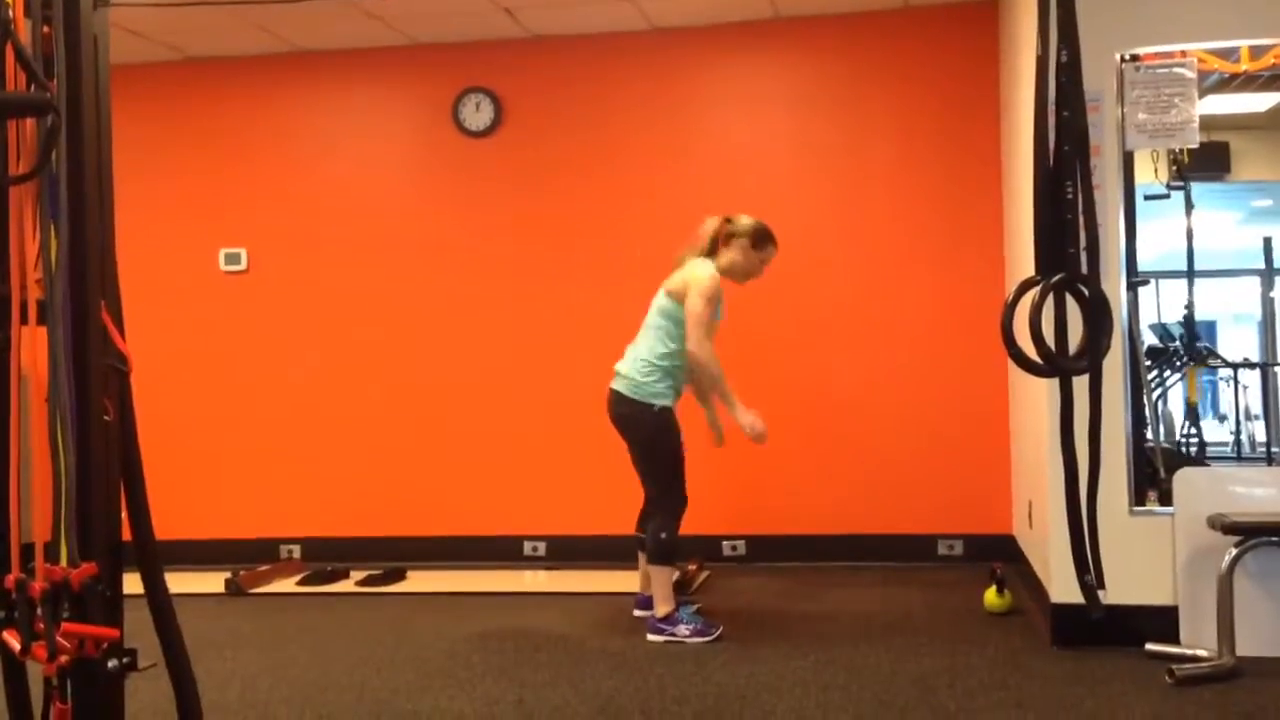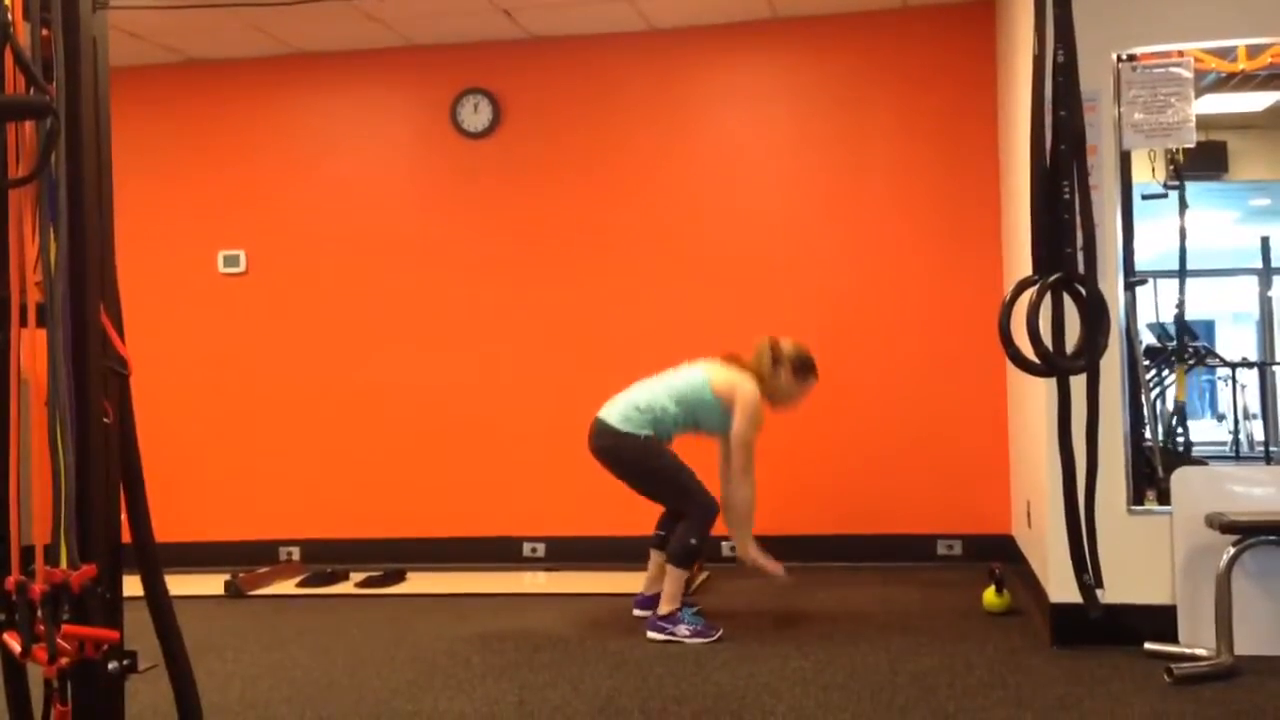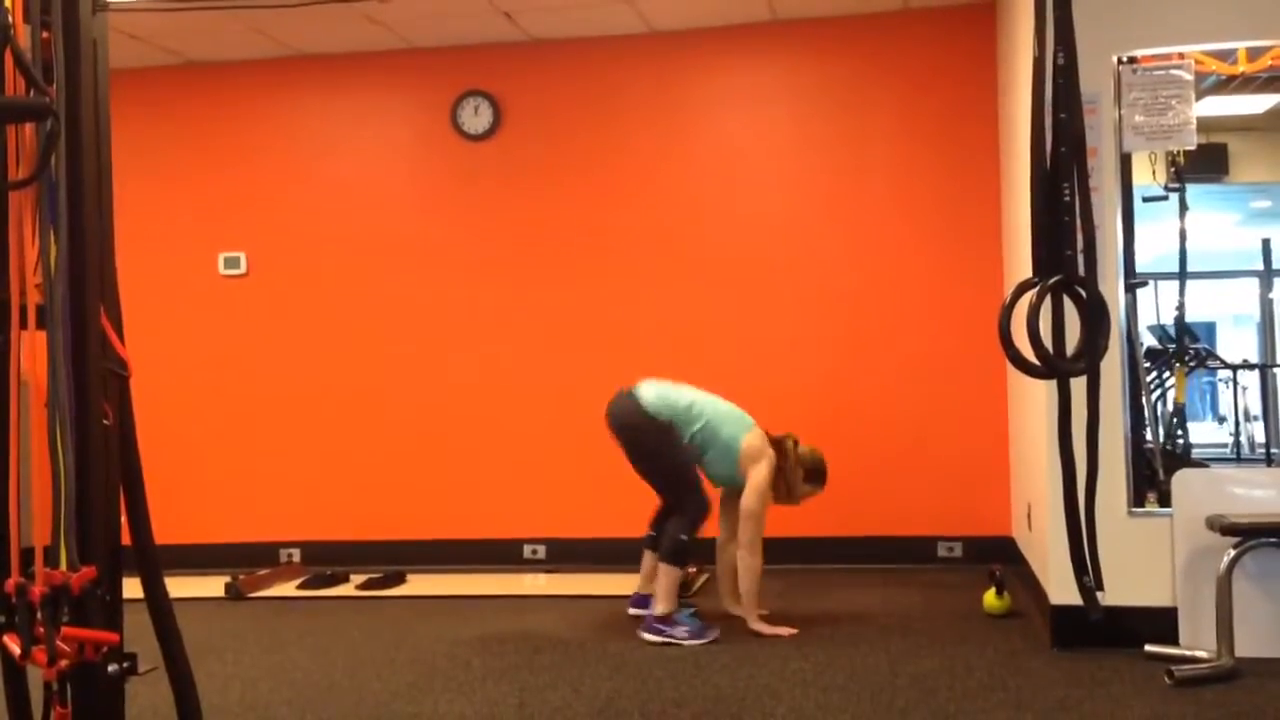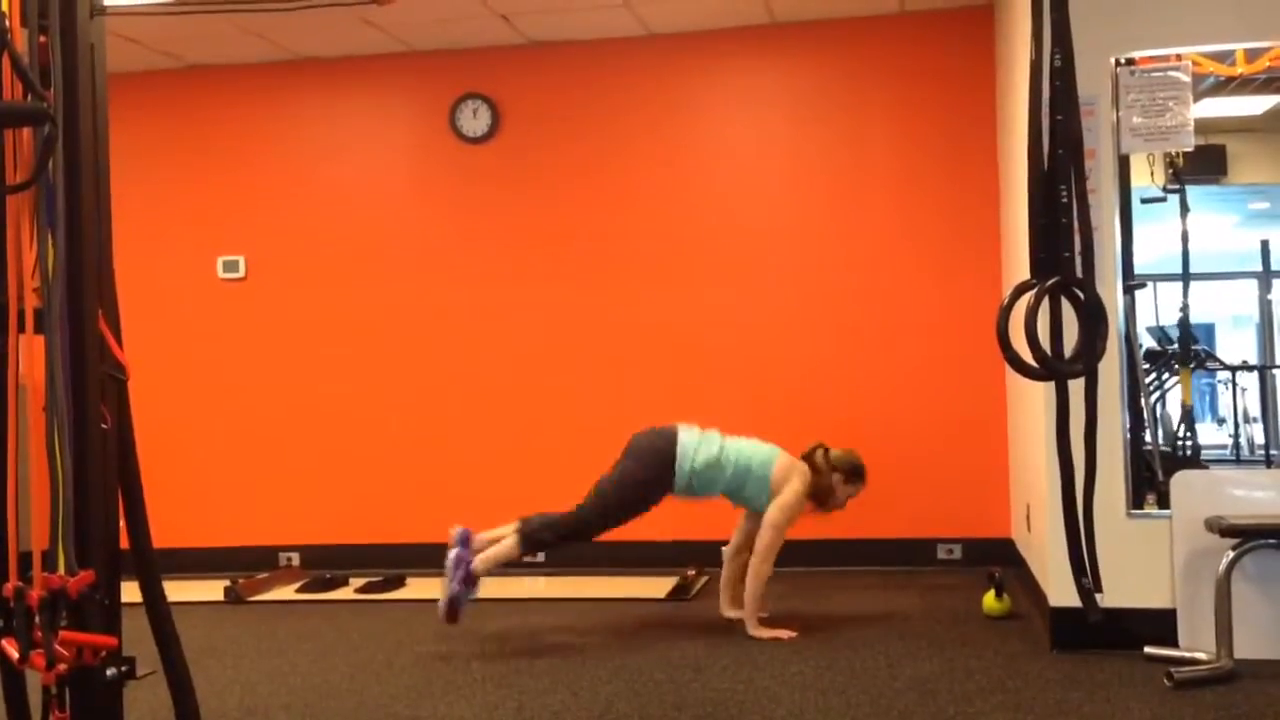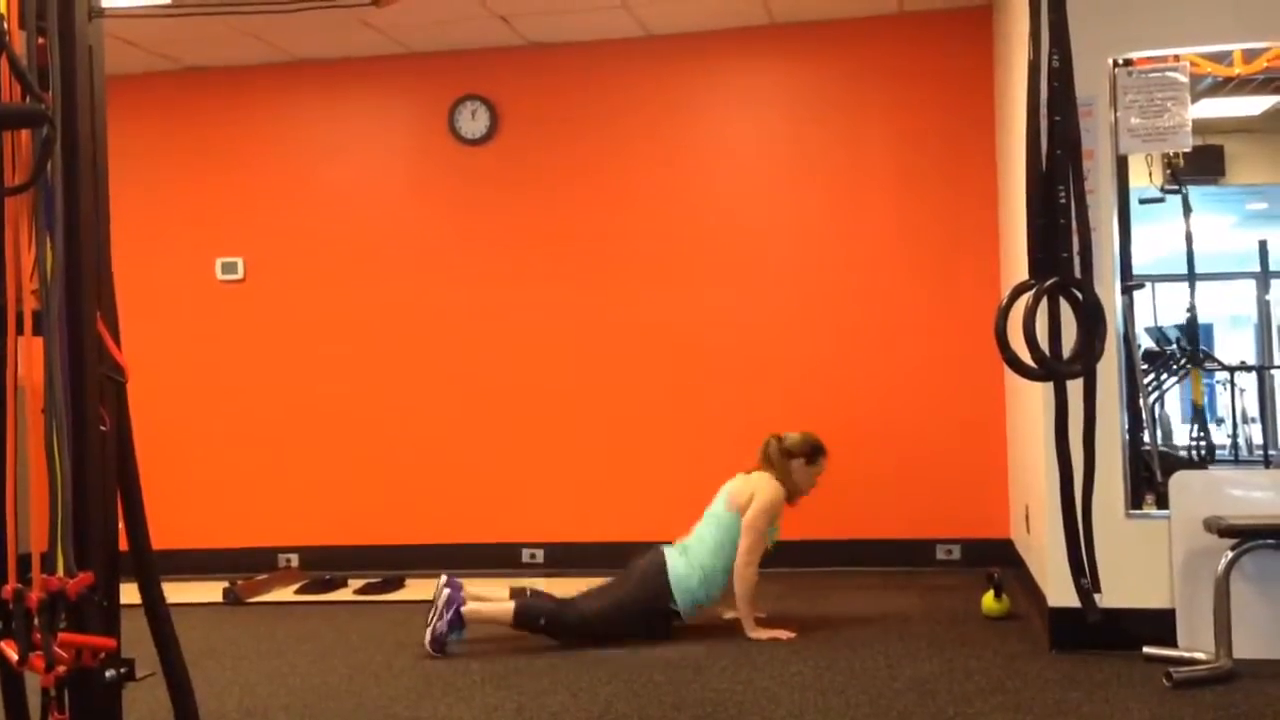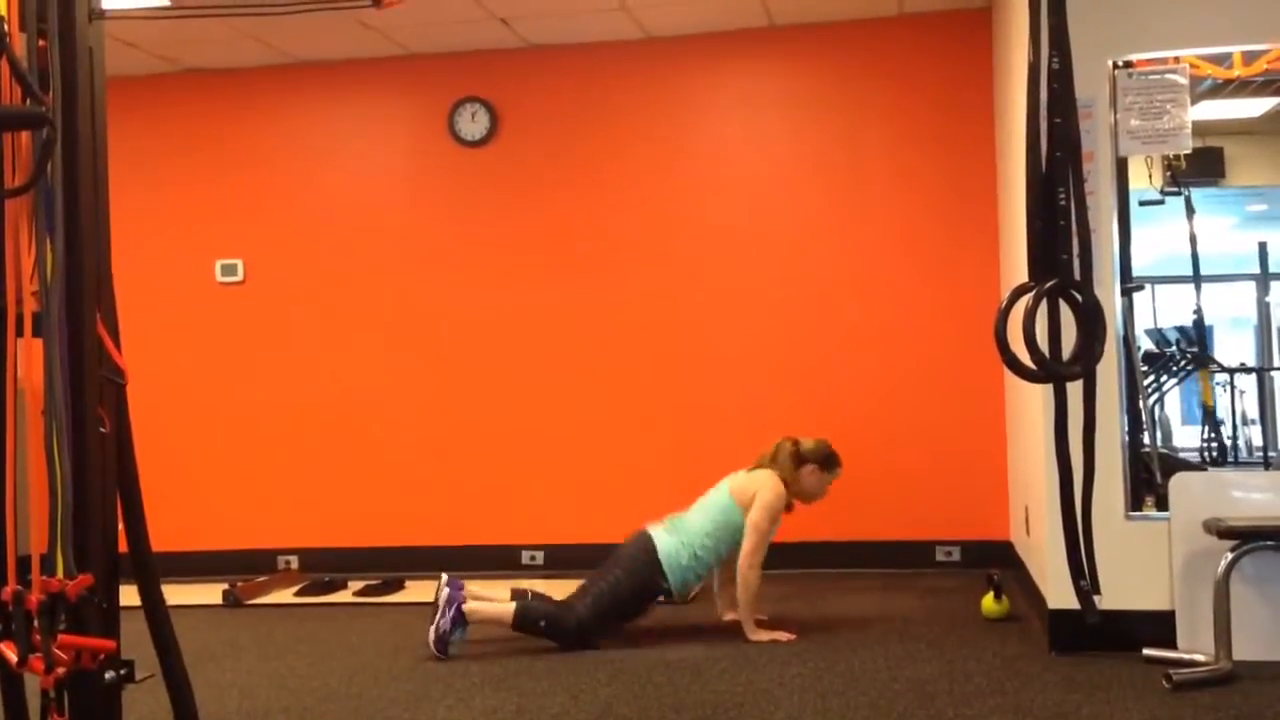
dt=0.3s
person 1, frame 1
left shoulder: (699, 276)
right shoulder: (707, 278)
left elbow: (693, 357)
right elbow: (697, 350)
left wrist: (711, 413)
right wrist: (736, 410)
left hip: (634, 397)
right hip: (641, 399)
left knee: (660, 495)
right knee: (669, 499)
left ankle: (649, 595)
right ankle: (664, 616)
person 1, frame 2
left shoulder: (734, 383)
right shoulder: (749, 395)
left elbow: (730, 474)
right elbow: (741, 478)
left wrist: (739, 535)
right wrist: (747, 545)
left hip: (614, 429)
right hip: (625, 435)
left knee: (683, 506)
right knee: (700, 510)
left ankle: (650, 594)
right ankle: (666, 616)
person 1, frame 3
left shoulder: (748, 463)
right shoulder: (761, 464)
left elbow: (730, 538)
right elbow: (747, 547)
left wrist: (730, 600)
right wrist: (753, 618)
left hip: (634, 406)
right hip: (639, 414)
left knee: (679, 504)
right knee: (692, 507)
left ankle: (645, 593)
right ankle: (661, 617)
person 1, frame 4
left shoulder: (777, 480)
right shoulder: (798, 486)
left elbow: (741, 545)
right elbow: (760, 558)
left wrist: (731, 604)
right wrist: (753, 624)
left hip: (665, 449)
right hip: (665, 460)
left knee: (585, 521)
right knee: (586, 520)
left ankle: (475, 545)
right ankle: (471, 566)
person 1, frame 5
left shoulder: (752, 482)
right shoulder: (771, 490)
right elbow: (745, 562)
left wrist: (730, 605)
right wrist: (751, 625)
left hip: (664, 574)
right hip: (664, 592)
left knee: (570, 611)
right knee: (570, 621)
left ankle: (461, 595)
right ankle: (461, 611)
person 1, frame 6
left shoulder: (758, 479)
right shoulder: (775, 489)
left elbow: (728, 549)
right elbow: (748, 563)
left wrist: (729, 608)
right wrist: (752, 628)
left hip: (655, 551)
right hip: (655, 565)
left knee: (569, 611)
right knee: (570, 625)
left ankle: (462, 594)
right ankle: (464, 610)
